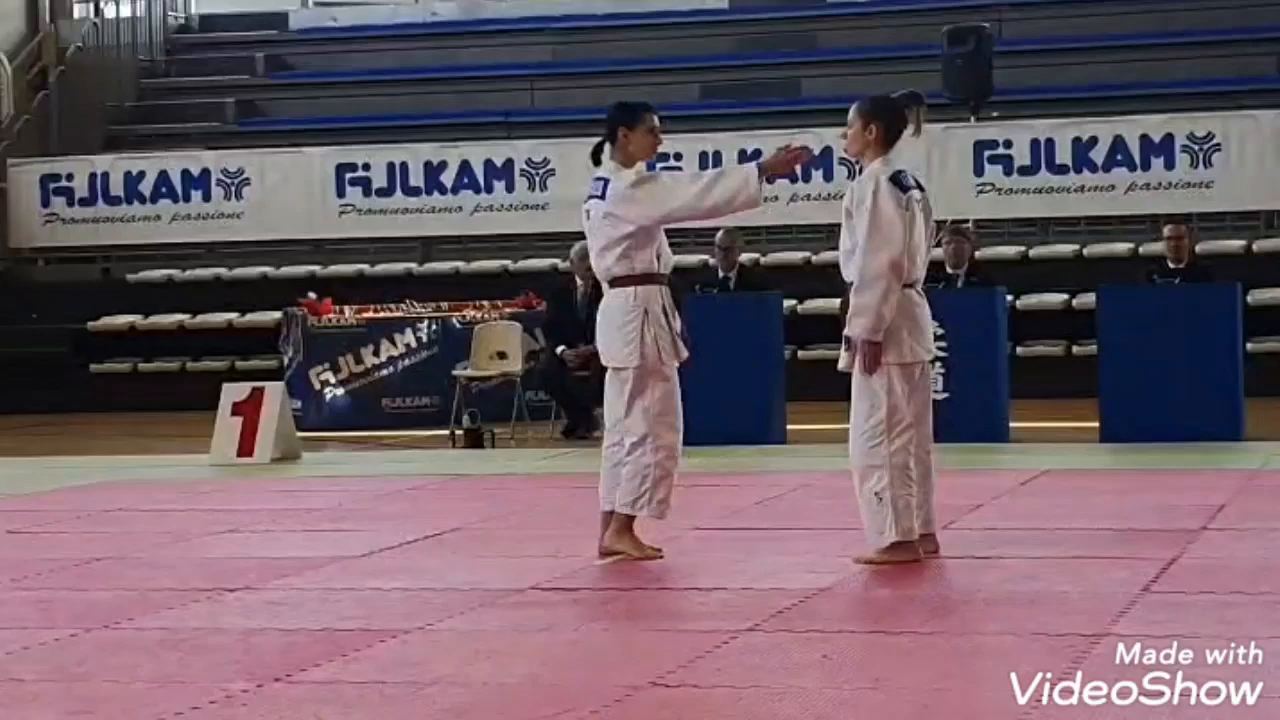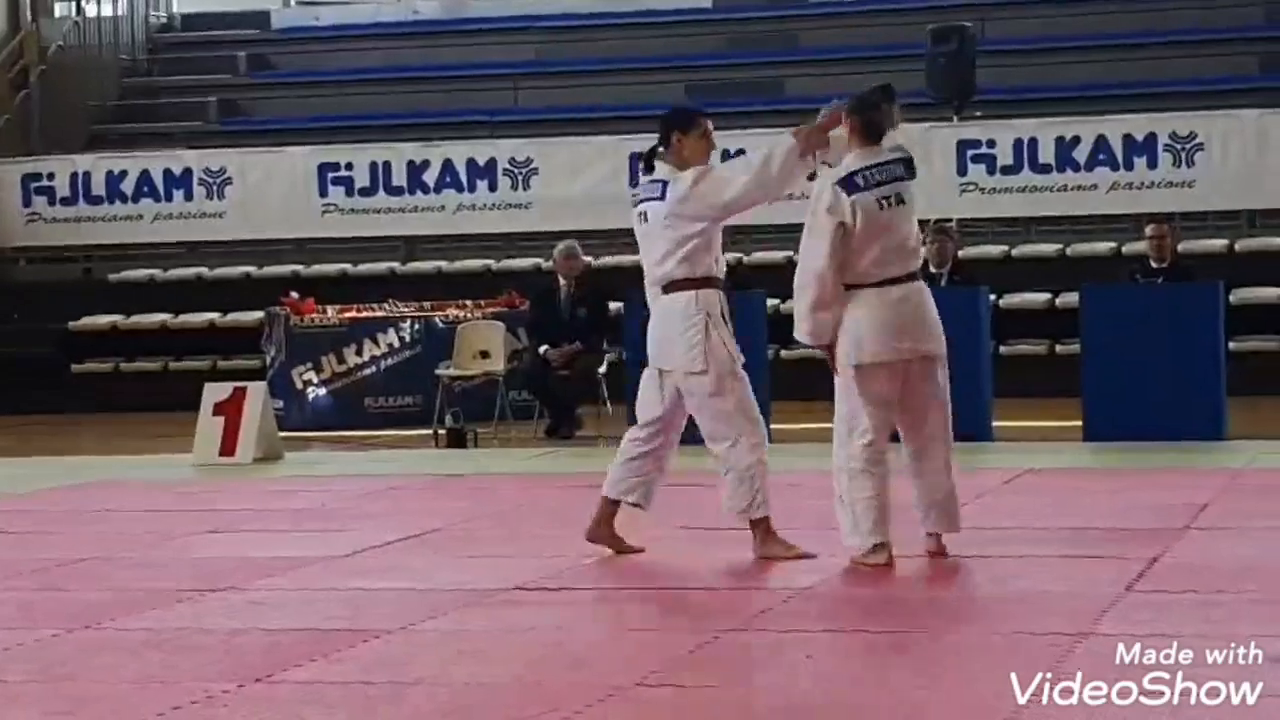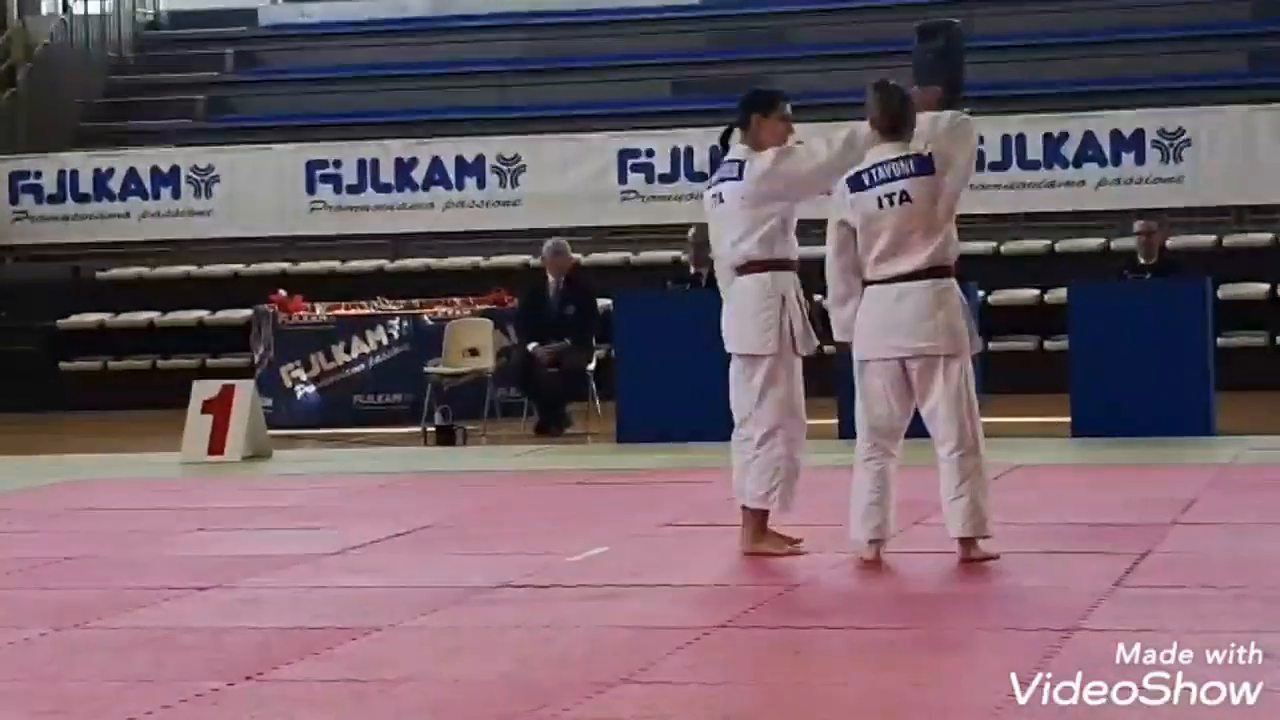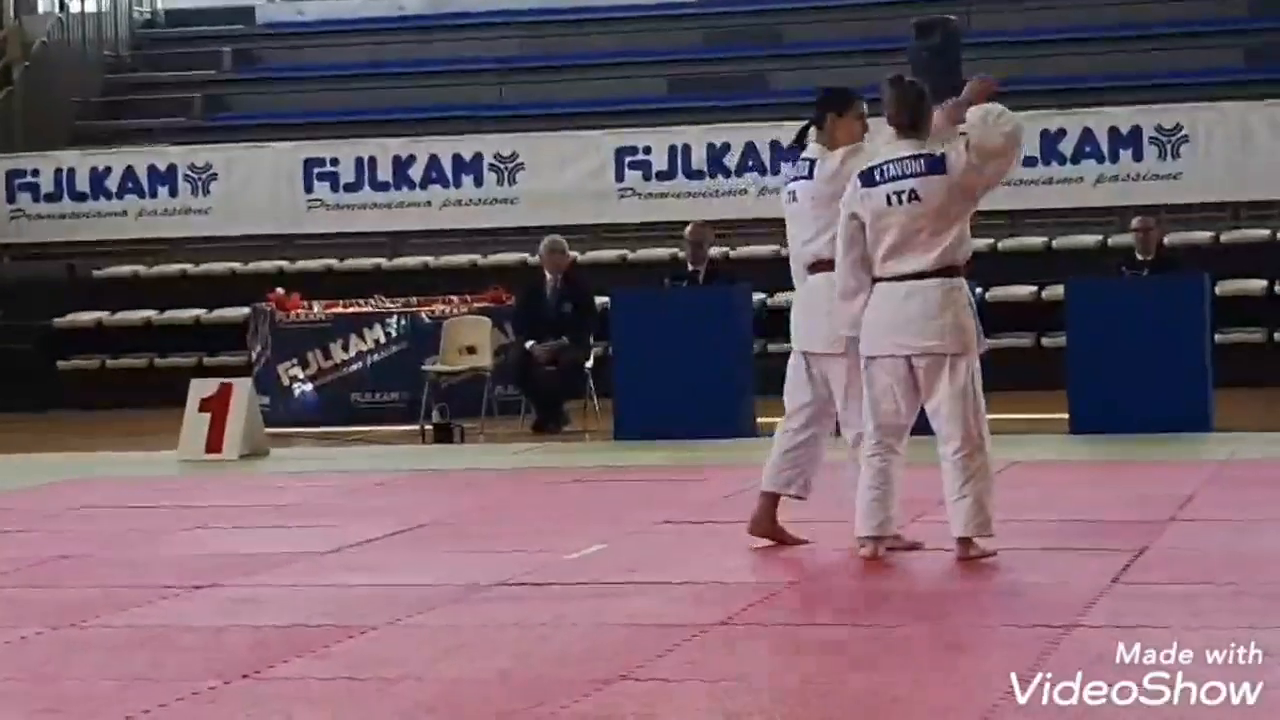
dt=0.5s
person 1, frame 1
left shoulder: (876, 183)
right shoulder: (909, 182)
left elbow: (879, 264)
left wrist: (866, 330)
left hip: (887, 323)
right hip: (910, 317)
left knee: (878, 436)
right knee: (909, 434)
left ankle: (897, 537)
right ankle: (920, 532)
person 1, frame 2
left shoulder: (833, 187)
right shoulder: (905, 166)
left elbow: (818, 267)
left wrist: (819, 331)
left hip: (865, 320)
right hip: (915, 310)
left knee: (861, 439)
right knee: (928, 432)
left ankle: (873, 543)
right ankle: (935, 532)
person 1, frame 3
left shoulder: (850, 187)
right shoulder: (936, 164)
left elbow: (840, 271)
right elbow: (961, 124)
left wrist: (849, 328)
right wrist: (920, 116)
left hip: (878, 316)
right hip: (934, 308)
left knee: (876, 437)
right knee: (956, 433)
left ankle: (871, 538)
right ankle: (968, 536)
person 1, frame 4
left shoulder: (862, 182)
right shoulder: (955, 163)
left elbow: (851, 265)
right elbow: (1007, 130)
left wrist: (860, 320)
right wrist: (969, 108)
left hip: (885, 312)
right hip: (941, 307)
left knee: (882, 434)
right knee: (960, 432)
left ankle: (872, 535)
right ankle: (967, 535)
person 2, frame 1
left shoulder: (607, 186)
right shoulder: (628, 187)
right elbow: (697, 194)
right wrist: (766, 168)
left hip: (625, 312)
right hip: (637, 316)
left knee: (626, 429)
right knee: (655, 427)
left ankle: (615, 530)
right ankle: (619, 528)
person 2, frame 2
left shoulder: (651, 193)
right shoulder: (689, 188)
right elbow: (753, 175)
right wrist: (811, 132)
left hip: (668, 317)
right hip: (696, 318)
left knee: (654, 428)
right knee: (739, 429)
left ankle: (603, 521)
right ankle: (763, 534)
person 2, frame 3
left shoulder: (722, 179)
right shoulder: (767, 169)
right elbow: (836, 153)
left hip: (741, 300)
right hip: (769, 300)
left knee: (753, 420)
right knee: (778, 419)
left ankle: (754, 524)
right ankle: (757, 531)
person 2, frame 4
left shoulder: (801, 171)
right shoulder: (839, 167)
right wrist: (959, 105)
left hip: (814, 302)
right hip: (837, 302)
left knee: (806, 413)
right knee: (863, 417)
left ankle: (765, 514)
person 3, frame 1
right shoulder: (559, 294)
right elbow: (550, 329)
left wrist: (592, 348)
right wrist: (562, 351)
left hip: (598, 352)
right hip: (566, 352)
left knee: (600, 369)
right knee: (547, 369)
left ankle: (582, 418)
right ankle: (579, 418)
person 3, frame 2
left shoulder: (593, 292)
right shoulder: (543, 294)
left elbow: (600, 330)
right elbow: (533, 329)
left wrist: (575, 347)
right wrist: (545, 350)
left hip: (583, 350)
right hip: (551, 351)
left knee: (584, 368)
right knee: (531, 369)
left ankle: (566, 416)
right ankle: (560, 416)
person 3, frame 3
left shoulder: (582, 288)
right shoulder: (532, 290)
left elbow: (589, 326)
right elbow: (522, 325)
left wrist: (565, 344)
right wrist: (534, 347)
left hip: (572, 347)
right hip: (539, 348)
left knee: (572, 363)
right knee: (520, 363)
left ankle: (554, 414)
right ankle: (549, 413)
person 3, frame 4
left shoulder: (579, 286)
right shoulder: (530, 286)
left elbow: (587, 324)
right elbow: (519, 323)
left wrist: (562, 342)
right wrist: (531, 345)
left hip: (570, 344)
right hip: (536, 345)
left knee: (570, 361)
right knee: (517, 361)
left ankle: (552, 411)
right ankle: (546, 411)
